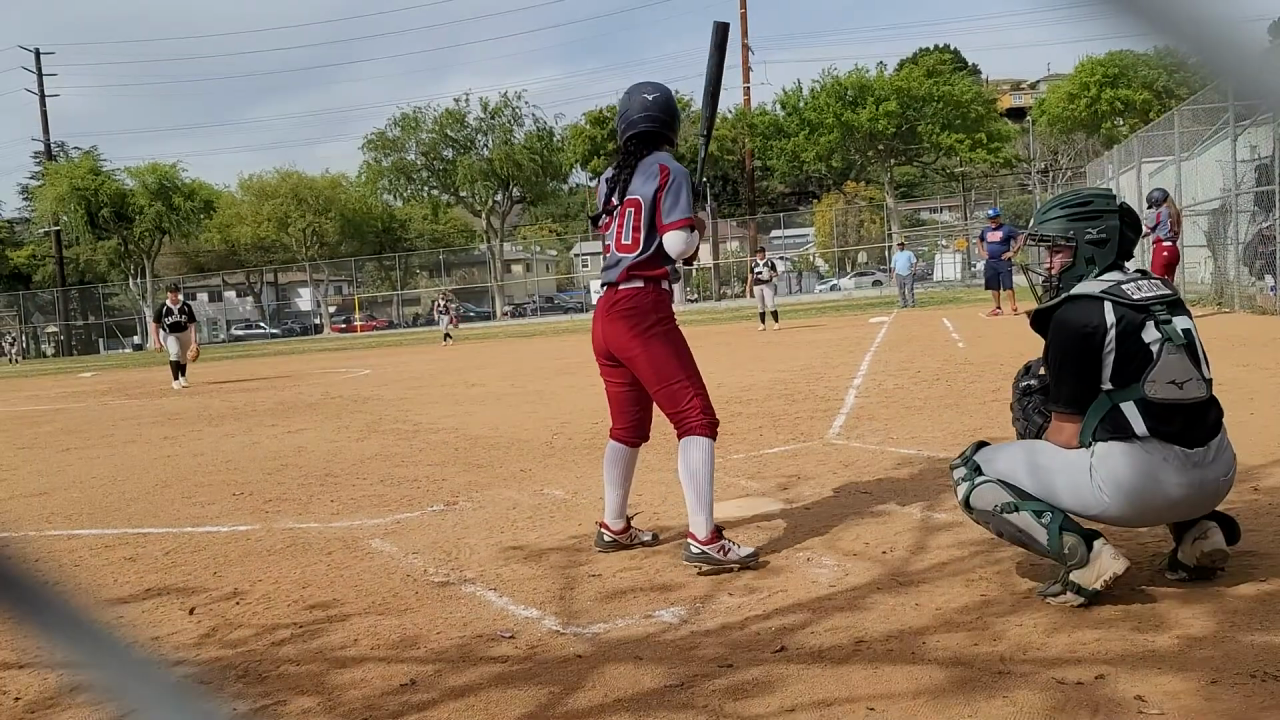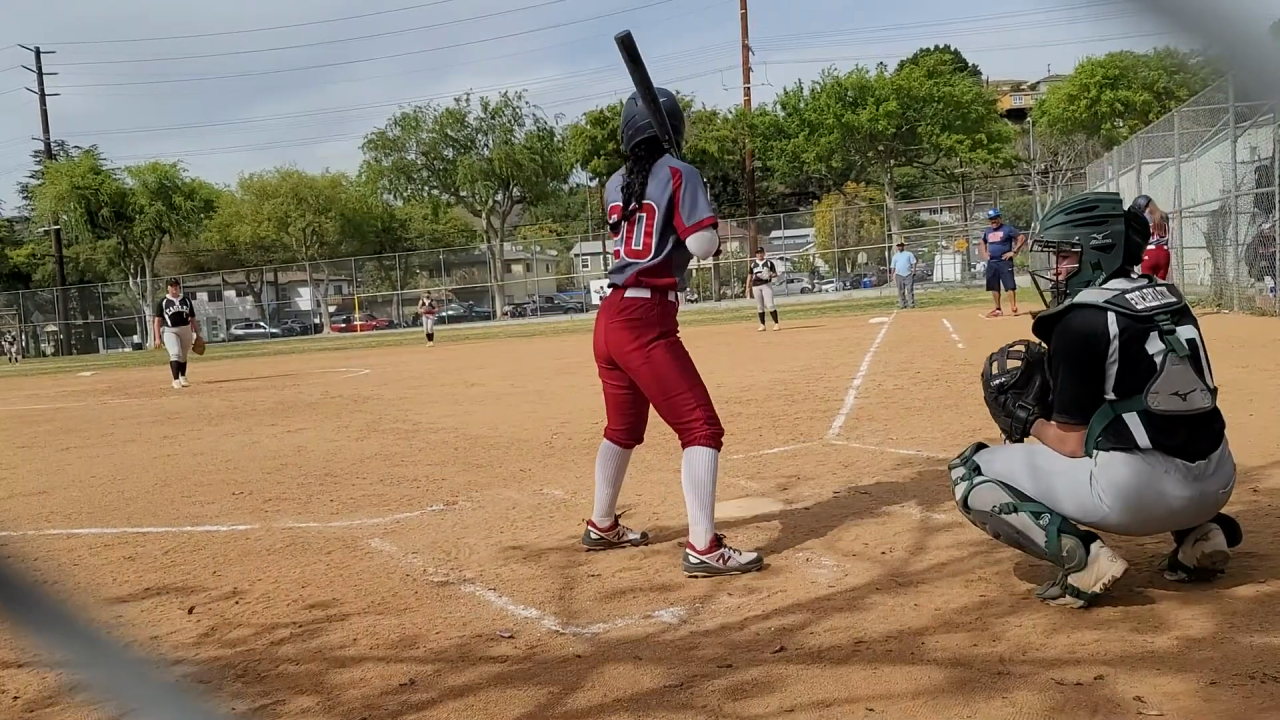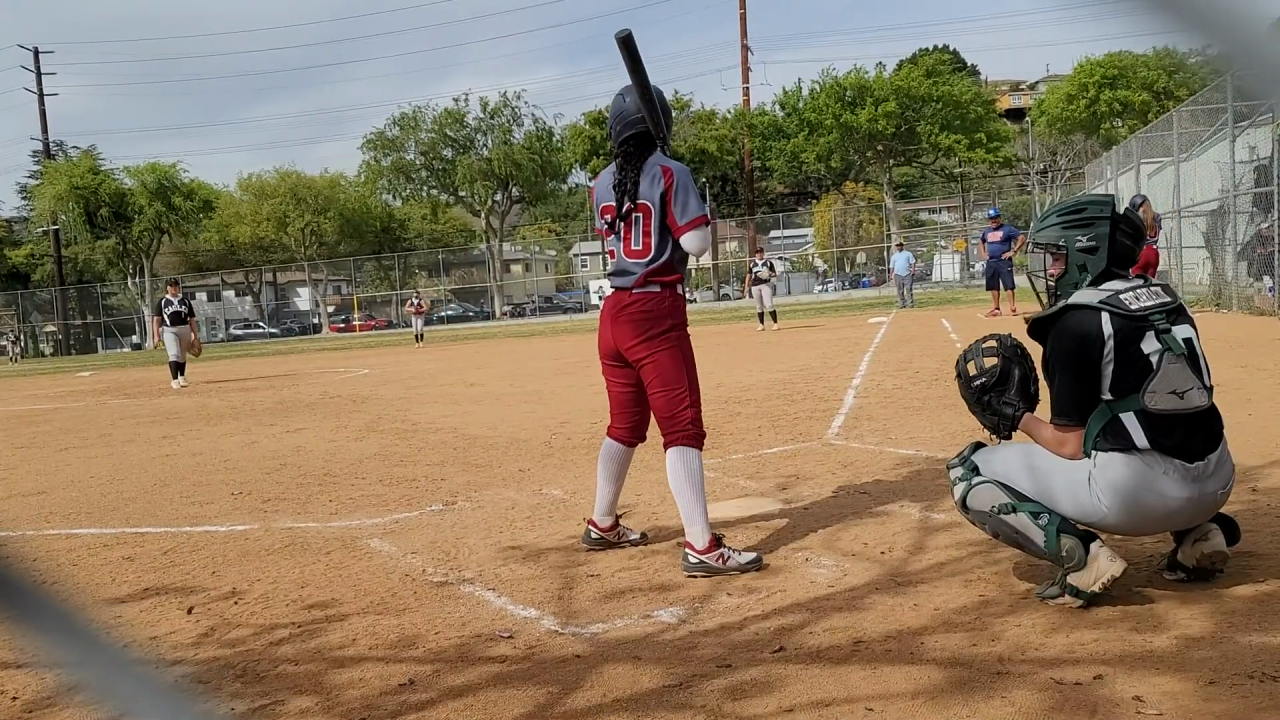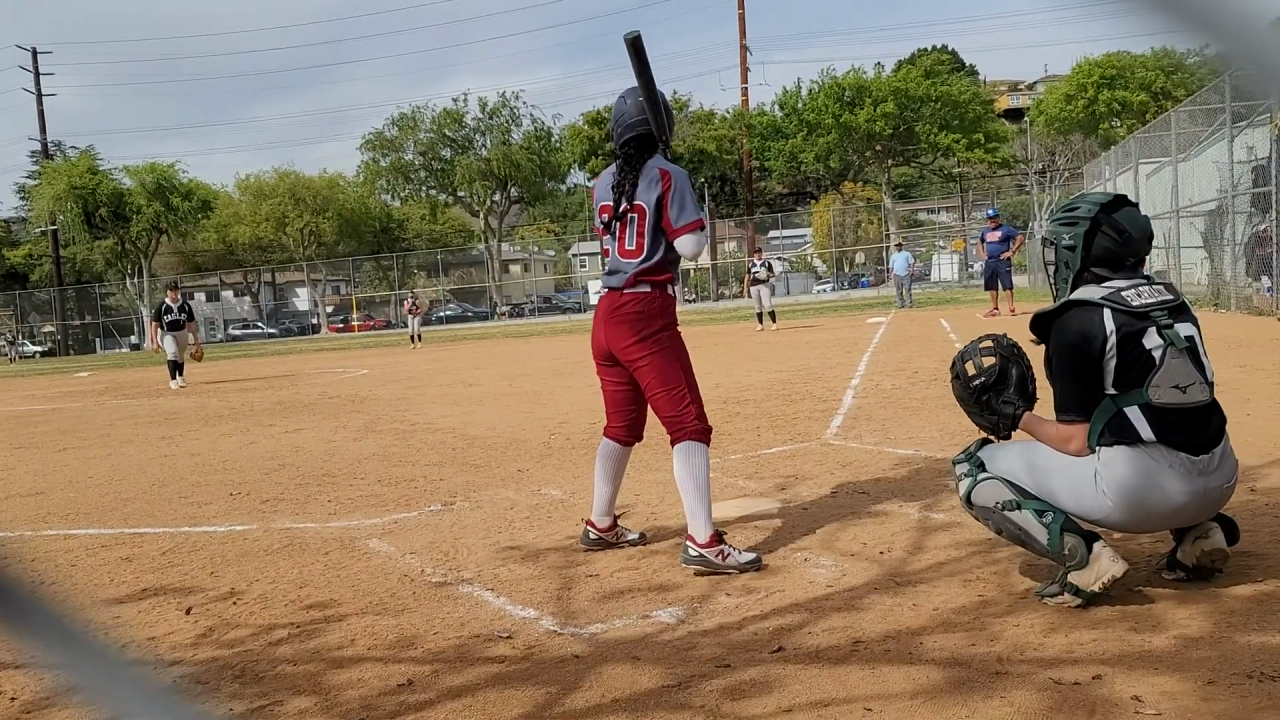
dt=0.7s
person 1, frame 1
left shoulder: (609, 180)
right shoulder: (668, 171)
right elbow: (678, 246)
right wrist: (695, 227)
left hip: (608, 313)
right hip: (644, 311)
left knee: (627, 426)
right knee: (695, 418)
left ankle: (614, 527)
right ankle: (703, 539)
person 1, frame 2
left shoulder: (615, 184)
right shoulder: (679, 175)
right elbow: (702, 246)
right wrist: (710, 228)
left hip: (610, 317)
right hip: (648, 320)
left knee: (622, 429)
right knee: (700, 429)
left ankle: (602, 525)
right ankle: (703, 547)
person 1, frame 3
left shoulder: (602, 183)
right shoulder: (670, 173)
right elbow: (696, 244)
right wrist: (699, 217)
left hip: (615, 314)
right hip: (657, 314)
left knee: (625, 426)
right knee: (682, 429)
left ankle: (602, 525)
right ankle: (701, 547)
person 1, frame 4
left shoulder: (604, 181)
right shoulder: (669, 176)
right elbow: (689, 248)
right wrist: (697, 221)
left hip: (608, 314)
right hip: (647, 316)
left knee: (622, 426)
right knee: (689, 424)
left ankle: (600, 525)
right ankle: (703, 542)
person 2, frame 1
left shoulder: (1075, 313)
right shoulder: (1161, 293)
left elbow: (1069, 436)
left wrist: (1037, 425)
left hip: (1137, 482)
left knee: (972, 470)
left ankle: (1082, 552)
right ankle: (1198, 528)
person 2, frame 2
left shoulder: (1080, 321)
right shoulder: (1168, 299)
left elbow: (1073, 445)
left wrist: (1030, 423)
left hip: (1139, 491)
left knee: (971, 472)
left ankle: (1079, 556)
right ankle: (1198, 531)
person 2, frame 3
left shoulder: (1075, 322)
right shoulder: (1166, 300)
left elbow: (1071, 445)
left wrist: (1016, 417)
left hip: (1136, 492)
left knee: (970, 471)
left ankle: (1080, 556)
right ankle: (1199, 531)
person 2, frame 4
left shoulder: (1078, 318)
right shoulder: (1170, 299)
left elbow: (1077, 441)
left wrist: (1017, 416)
left hip: (1142, 487)
right hip: (1217, 479)
left knee: (975, 468)
left ankle: (1081, 555)
right ankle: (1197, 530)
